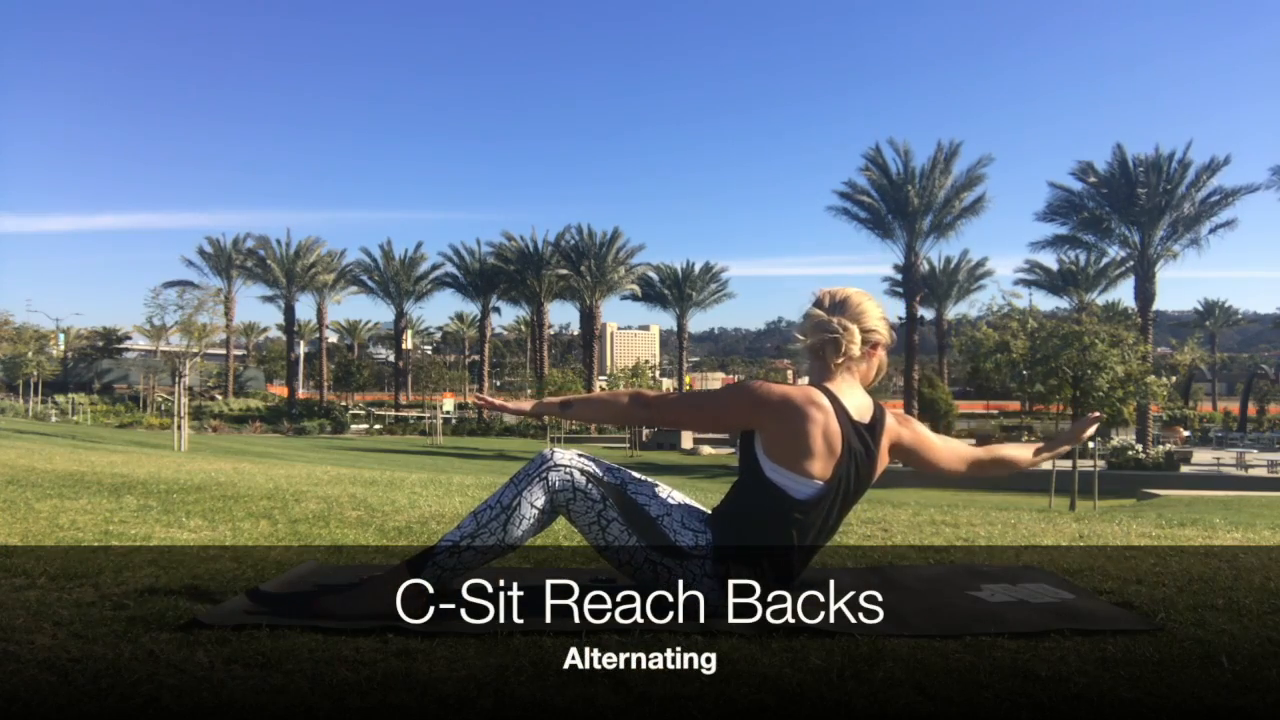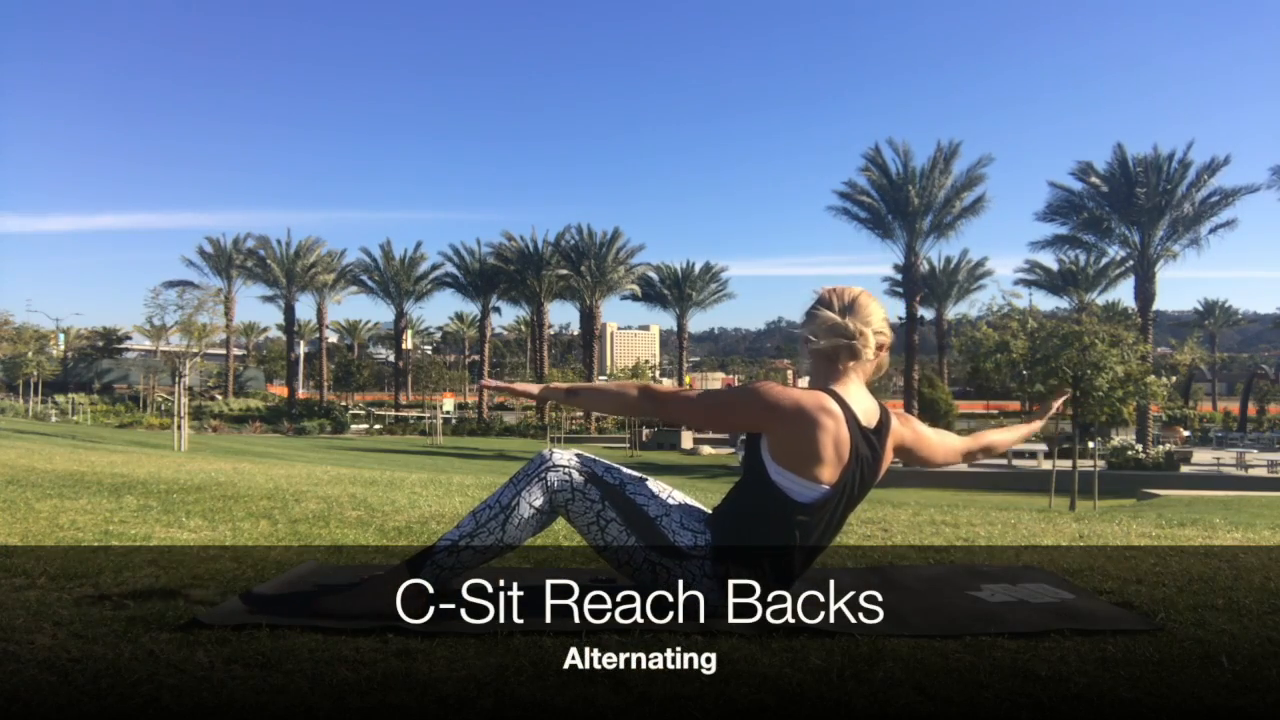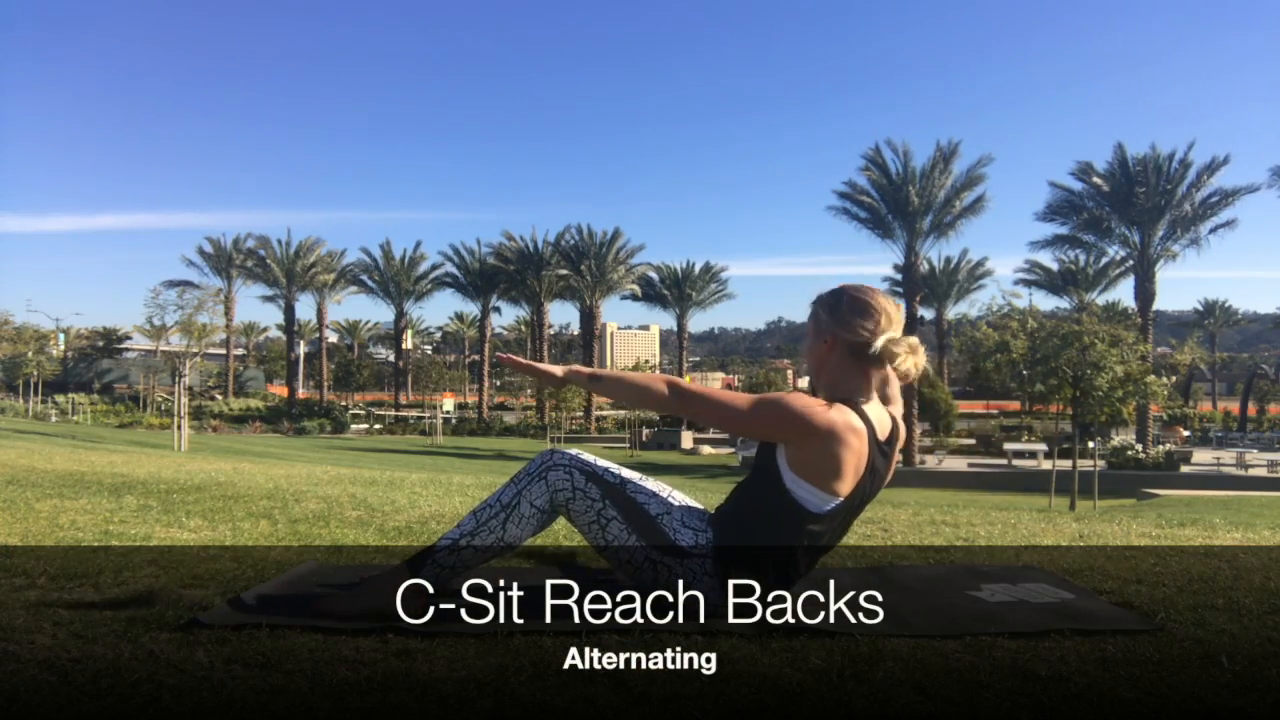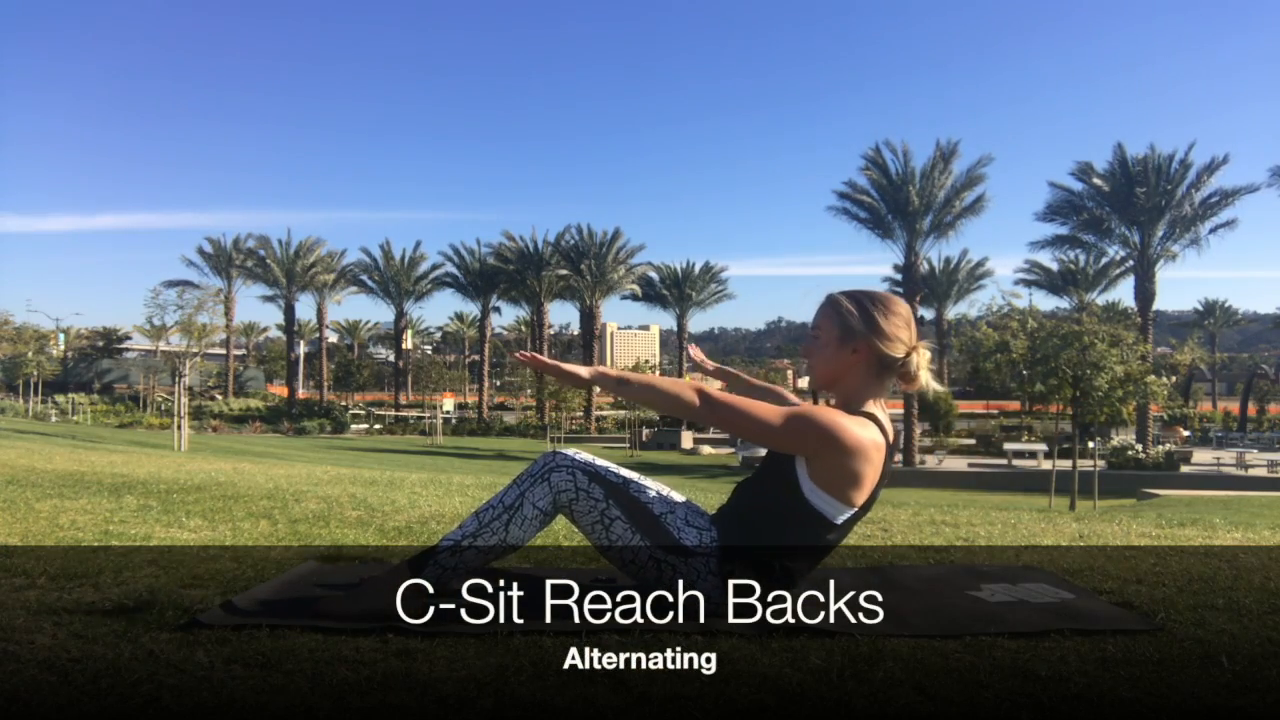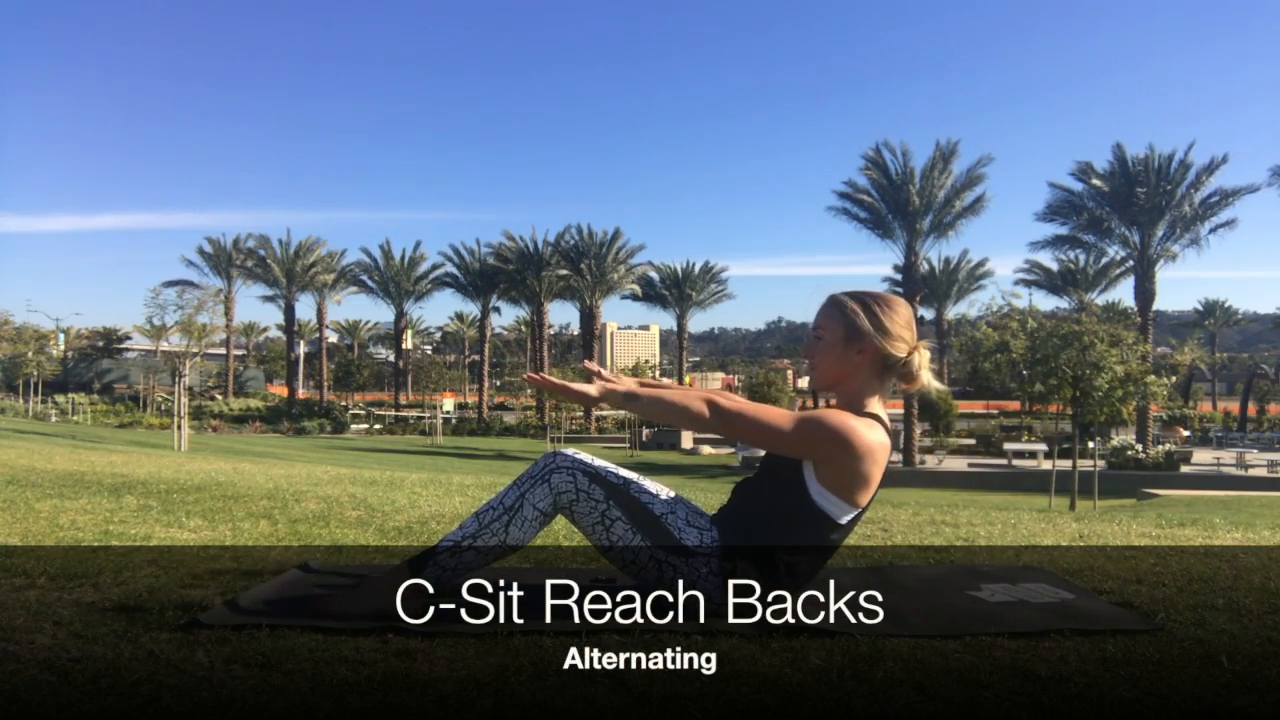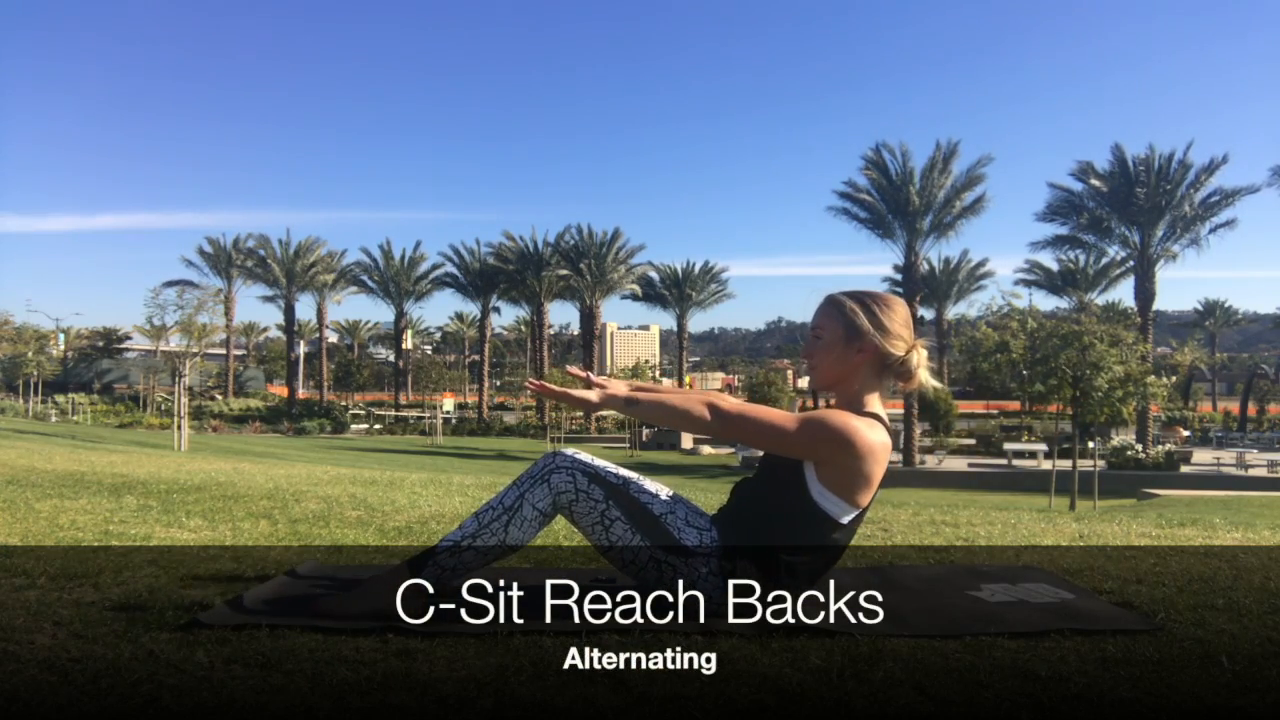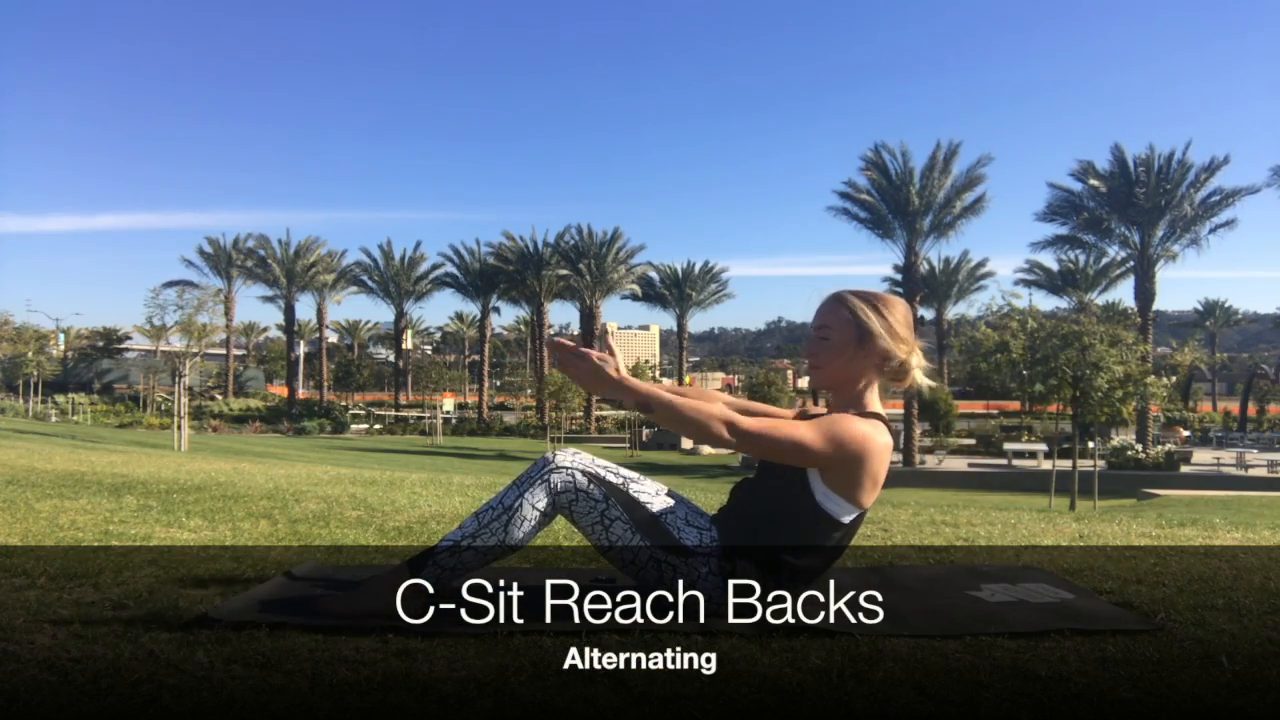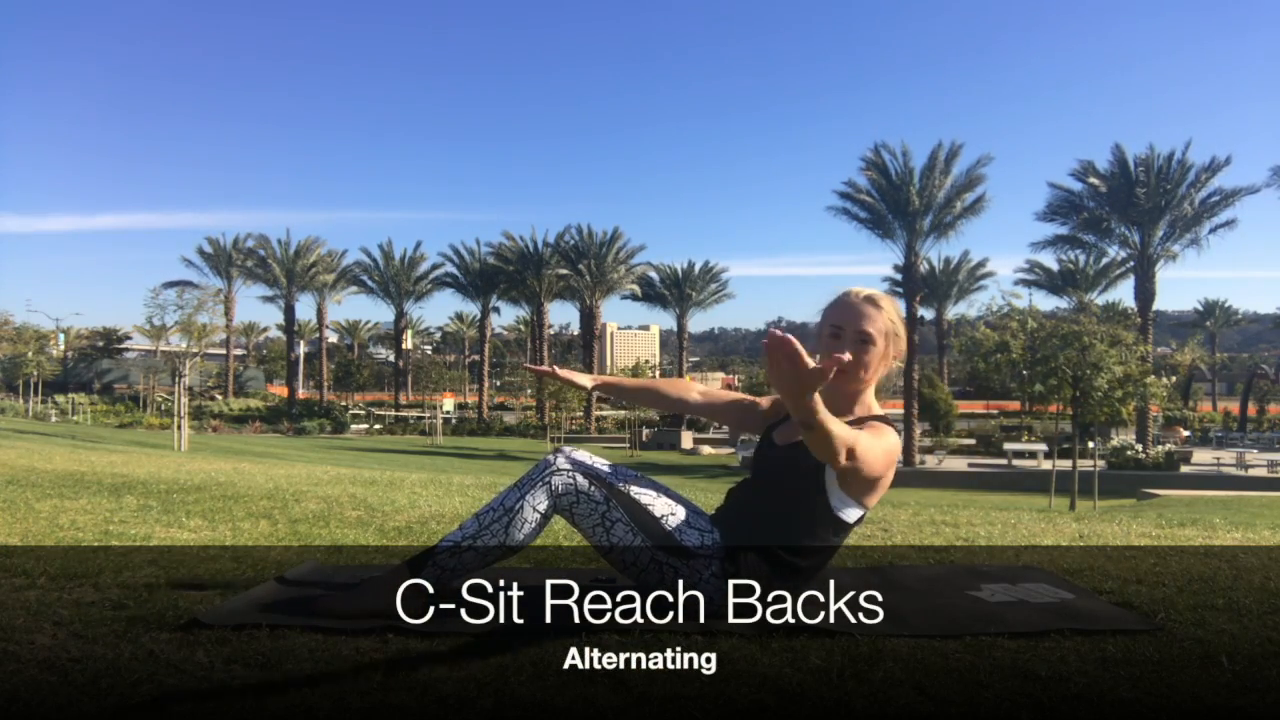
dt=0.2s
person 1, frame 1
left shoulder: (783, 405)
right shoulder: (890, 429)
left elbow: (648, 408)
right elbow: (976, 457)
left wrist: (540, 405)
right wrist: (1051, 445)
left hip: (711, 572)
right hip: (739, 569)
left knee: (556, 471)
right knee: (566, 471)
left ankle: (407, 582)
right ankle: (423, 573)
person 1, frame 2
left shoulder: (790, 408)
right shoulder: (890, 429)
left elbow: (657, 402)
right elbow: (969, 445)
left wrist: (546, 390)
right wrist: (1033, 425)
left hip: (711, 574)
right hip: (737, 570)
left knee: (556, 472)
right knee: (565, 469)
left ankle: (406, 583)
right ankle: (419, 574)
person 1, frame 3
left shoulder: (812, 419)
right shoulder: (884, 423)
left elbow: (682, 398)
left wrist: (570, 374)
right wrist: (890, 367)
left hip: (715, 576)
right hip: (733, 565)
left knee: (558, 472)
right knee: (566, 472)
left ankle: (404, 583)
right ankle: (423, 572)
person 1, frame 4
left shoulder: (840, 434)
right shoulder: (864, 423)
left elbow: (706, 408)
right elbow: (787, 402)
left wrist: (595, 376)
right wrist: (719, 367)
left hip: (715, 576)
right hip: (723, 553)
left knee: (560, 473)
right knee: (564, 471)
left ankle: (410, 581)
right ankle: (423, 571)
person 1, frame 5
left shoulder: (849, 436)
right shoulder: (852, 423)
left elbow: (716, 415)
right elbow: (740, 410)
left wrist: (607, 395)
right wrist: (630, 386)
left hip: (716, 578)
right hip: (721, 553)
left knee: (561, 475)
right knee: (564, 471)
left ankle: (411, 580)
right ankle: (422, 572)
person 1, frame 6
left shoulder: (850, 435)
right shoulder: (843, 424)
left elbow: (715, 418)
right elbow: (731, 407)
left wrist: (605, 401)
right wrist: (625, 389)
left hip: (719, 579)
right hip: (721, 554)
left knee: (563, 474)
right knee: (565, 471)
left ankle: (411, 580)
right ankle: (420, 573)
person 1, frame 7
left shoulder: (857, 437)
right shoulder: (835, 420)
left elbow: (727, 430)
right elbow: (725, 402)
left wrist: (622, 387)
right wrist: (625, 382)
left hip: (722, 581)
right hip: (720, 550)
left knee: (562, 473)
right knee: (564, 470)
left ankle: (411, 581)
right ankle: (423, 573)
person 1, frame 8
left shoulder: (875, 441)
right shoulder: (795, 414)
left elbow: (839, 451)
right elbow: (699, 399)
left wrist: (807, 399)
right wrist: (600, 383)
left hip: (733, 581)
right hip: (717, 552)
left knee: (562, 474)
right knee: (566, 466)
left ankle: (411, 583)
right ankle: (424, 574)
